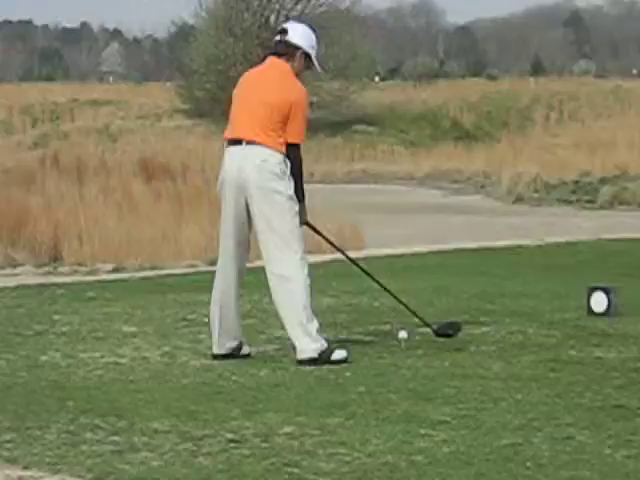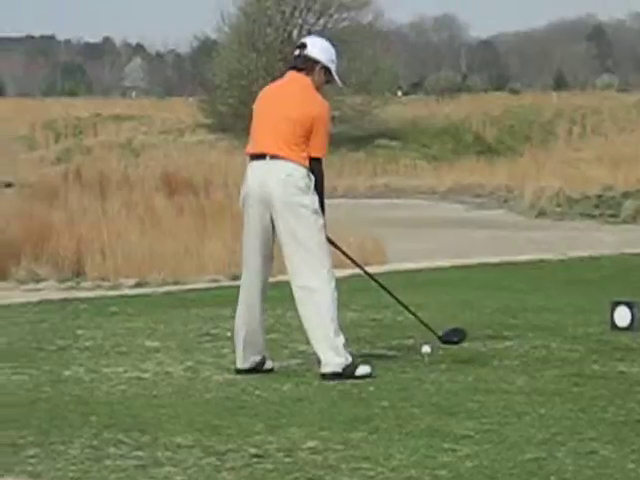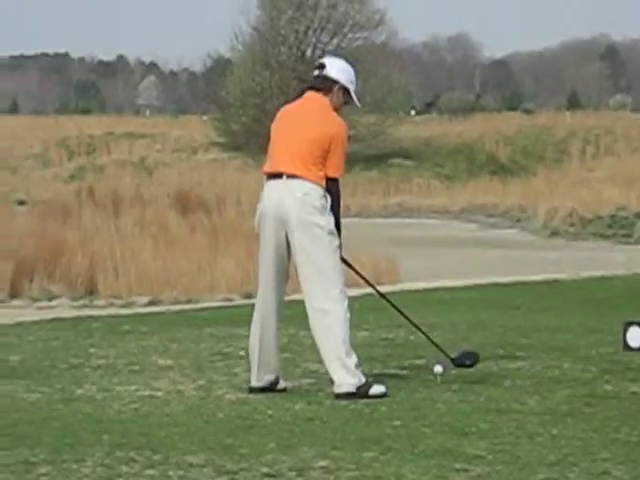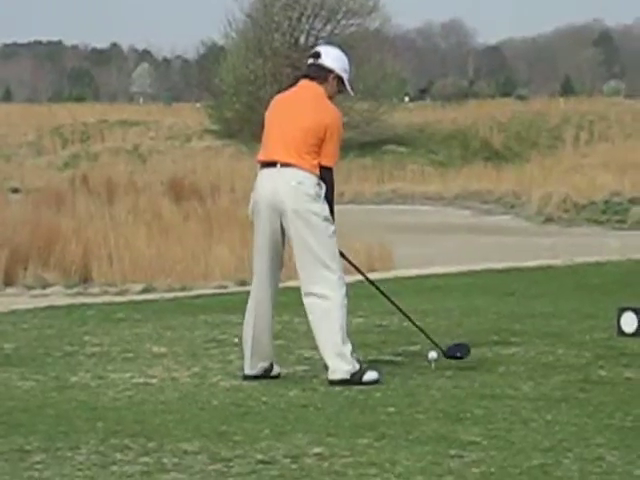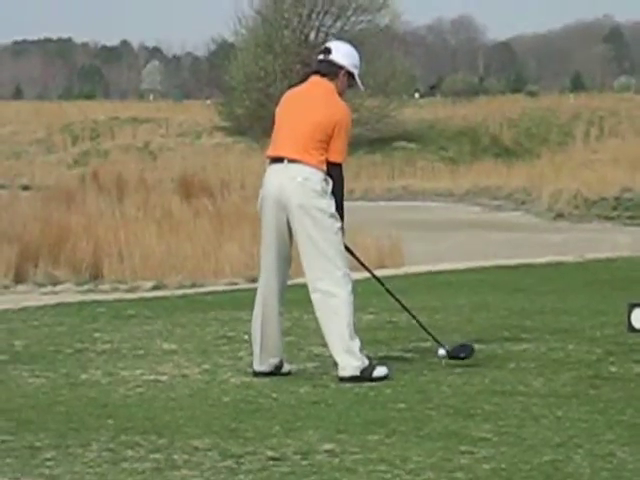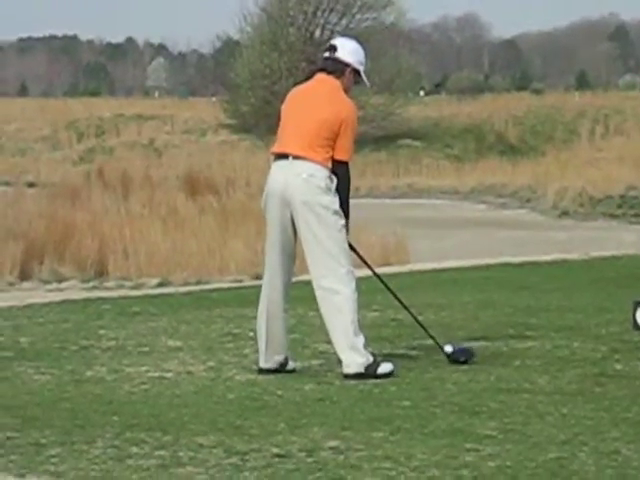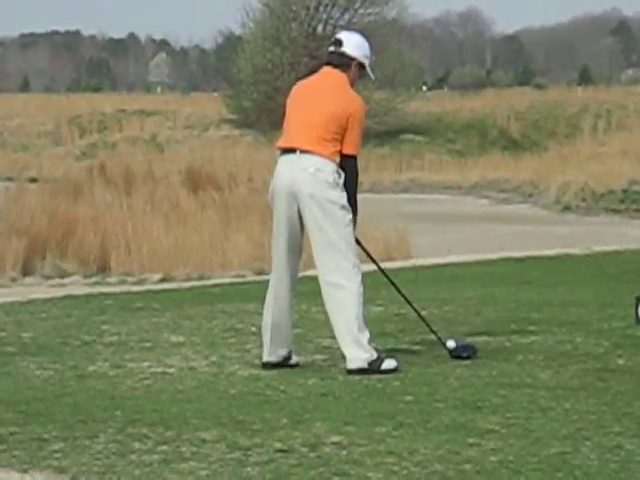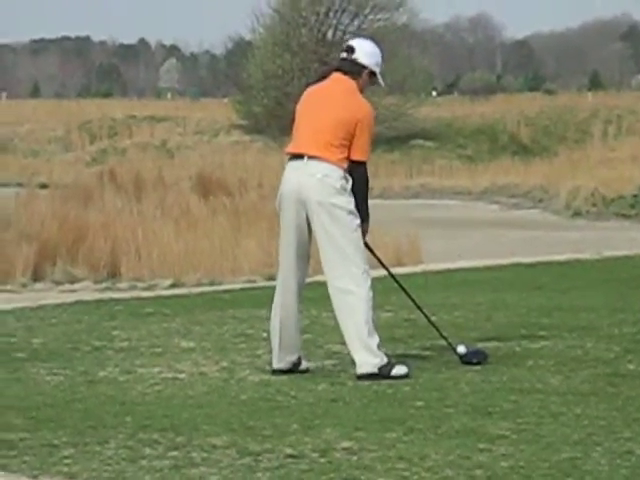
dt=0.3s
person 1, frame 1
left shoulder: (247, 78)
right shoulder: (295, 90)
right elbow: (293, 150)
right wrist: (299, 201)
left hip: (233, 161)
right hip: (265, 164)
left knee: (230, 258)
right knee: (287, 259)
left ankle: (226, 341)
right ankle: (309, 346)
person 1, frame 2
left shoulder: (266, 93)
right shoulder: (317, 104)
right elbow: (315, 163)
right wrist: (320, 211)
left hip: (255, 176)
right hip: (289, 179)
left knee: (253, 273)
right knee: (314, 273)
left ankle: (249, 356)
right ankle: (334, 360)
person 1, frame 3
left shoulder: (285, 112)
right shoulder: (335, 124)
right elbow: (331, 184)
right wrist: (336, 234)
left hip: (272, 195)
right hip: (305, 198)
left knee: (268, 292)
right knee: (327, 295)
left ankle: (263, 375)
right ankle: (348, 380)
person 1, frame 4
left shoulder: (278, 100)
right shoulder: (329, 113)
right elbow: (325, 172)
right wrist: (330, 221)
left hip: (265, 183)
right hip: (300, 187)
left knee: (263, 279)
right knee: (325, 282)
left ankle: (257, 362)
right ankle: (342, 366)
person 1, frame 5
left shoulder: (289, 96)
right shoulder: (339, 109)
right elbow: (334, 168)
right wrist: (338, 217)
left hip: (274, 180)
right hip: (307, 183)
left knee: (271, 276)
right knee: (331, 278)
left ankle: (266, 359)
right ankle: (351, 363)
person 1, frame 6
left shoulder: (295, 93)
right shoulder: (345, 107)
right elbow: (340, 167)
right wrist: (343, 215)
left hip: (278, 176)
right hip: (311, 181)
left knee: (275, 273)
right knee: (335, 275)
left ankle: (271, 356)
right ankle: (355, 360)
person 1, frame 7
left shoulder: (300, 87)
right shoulder: (352, 101)
right elbow: (349, 161)
right wrist: (352, 210)
left hip: (285, 170)
right hip: (318, 175)
left knee: (282, 268)
right knee: (341, 270)
left ankle: (275, 350)
right ankle: (359, 356)
person 1, frame 8
left shoulder: (310, 93)
right shoulder: (361, 107)
right elbow: (358, 167)
right wrist: (363, 217)
left hip: (293, 176)
right hip: (326, 181)
left knee: (289, 273)
right knee: (350, 275)
left ankle: (285, 356)
right ankle: (370, 361)
